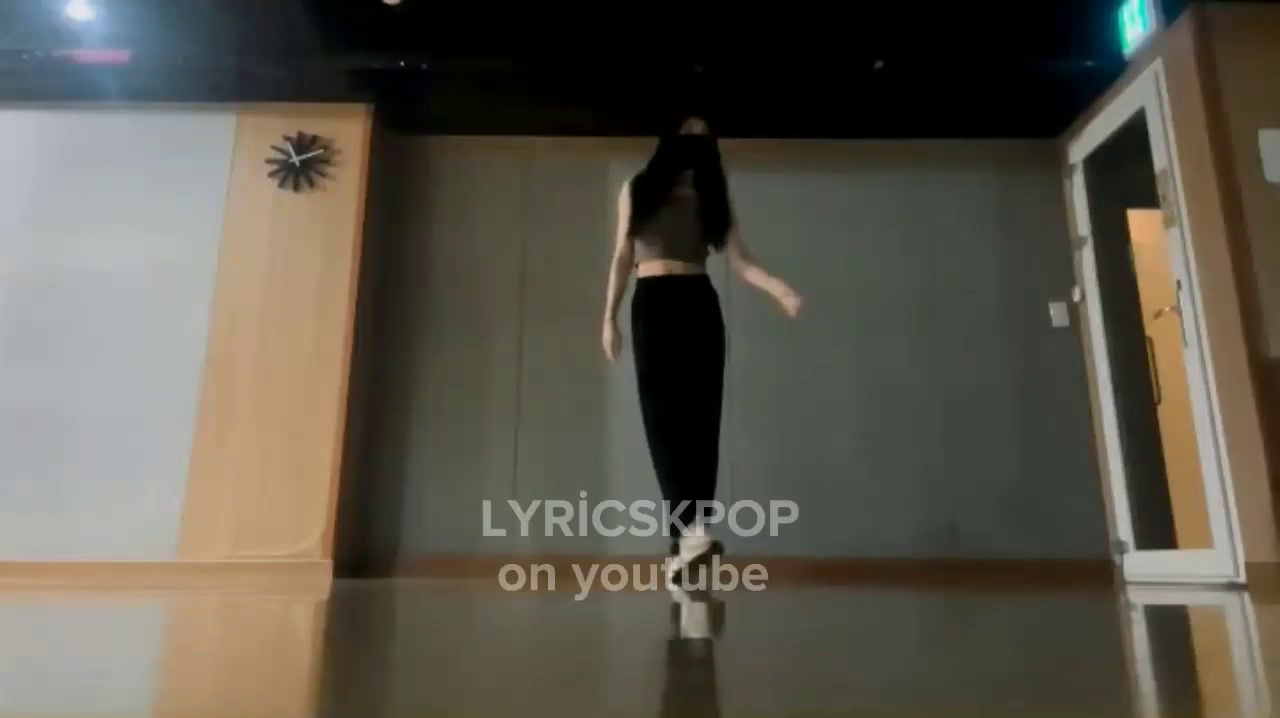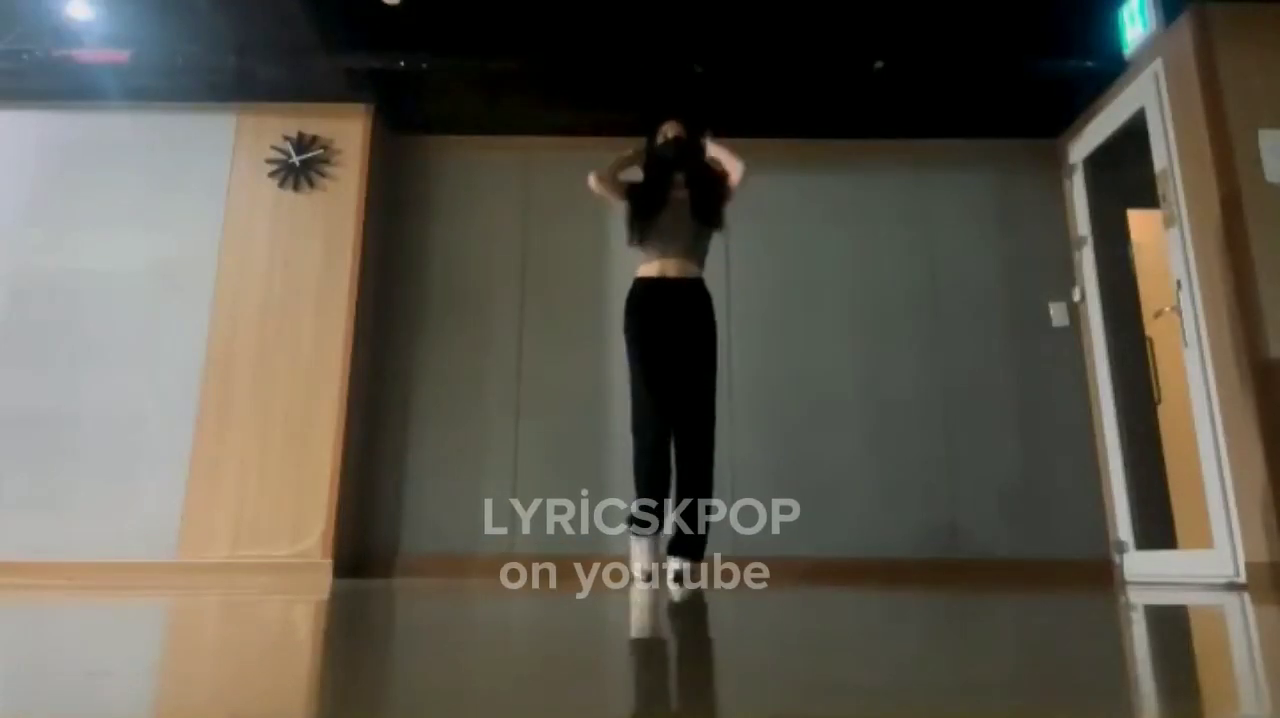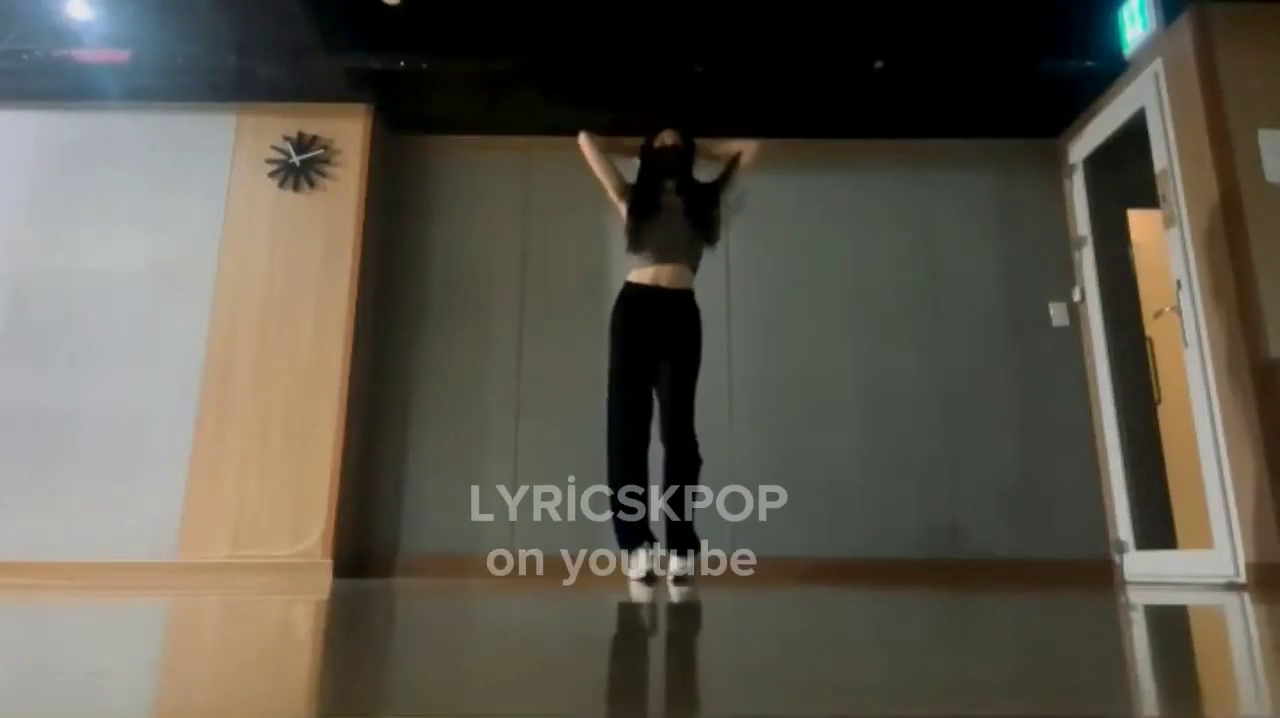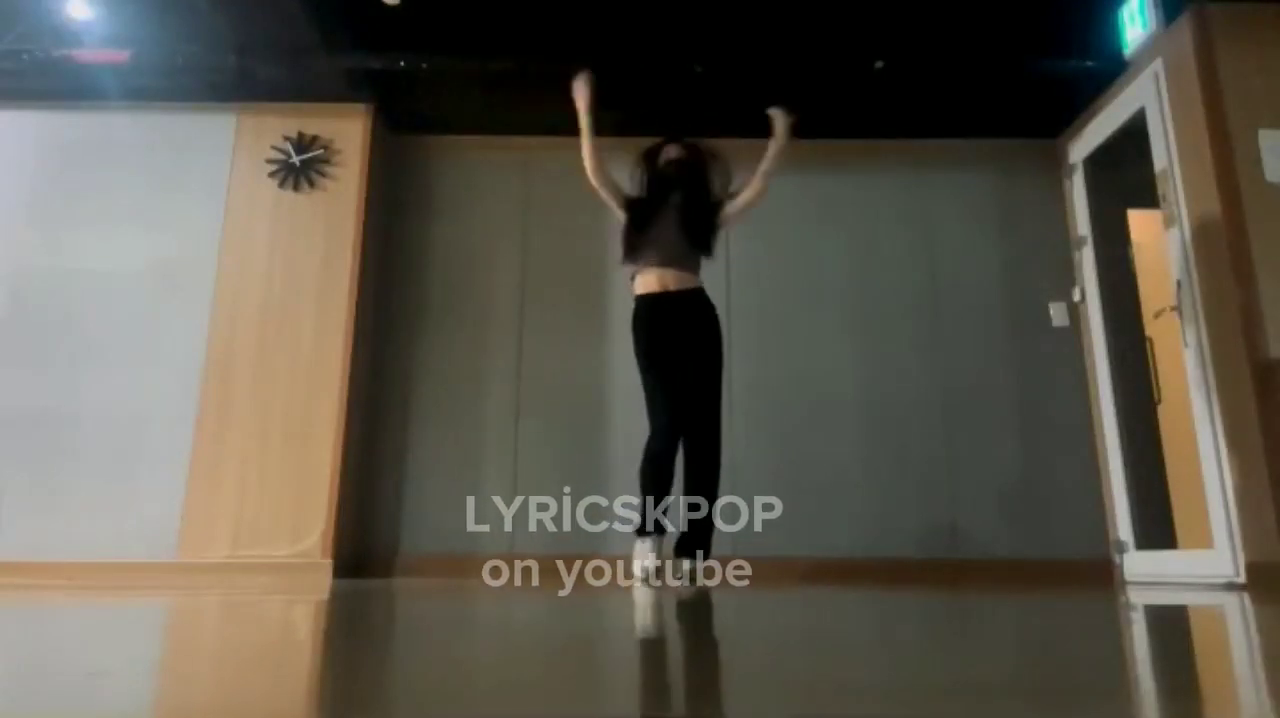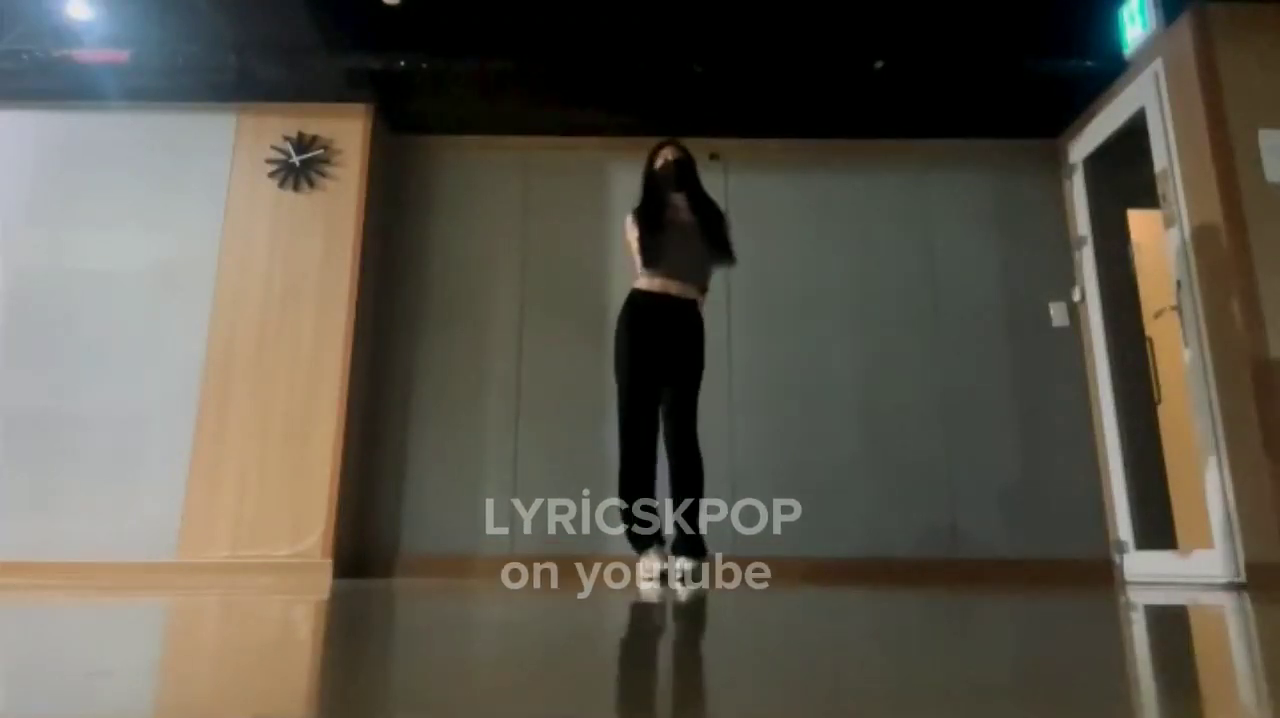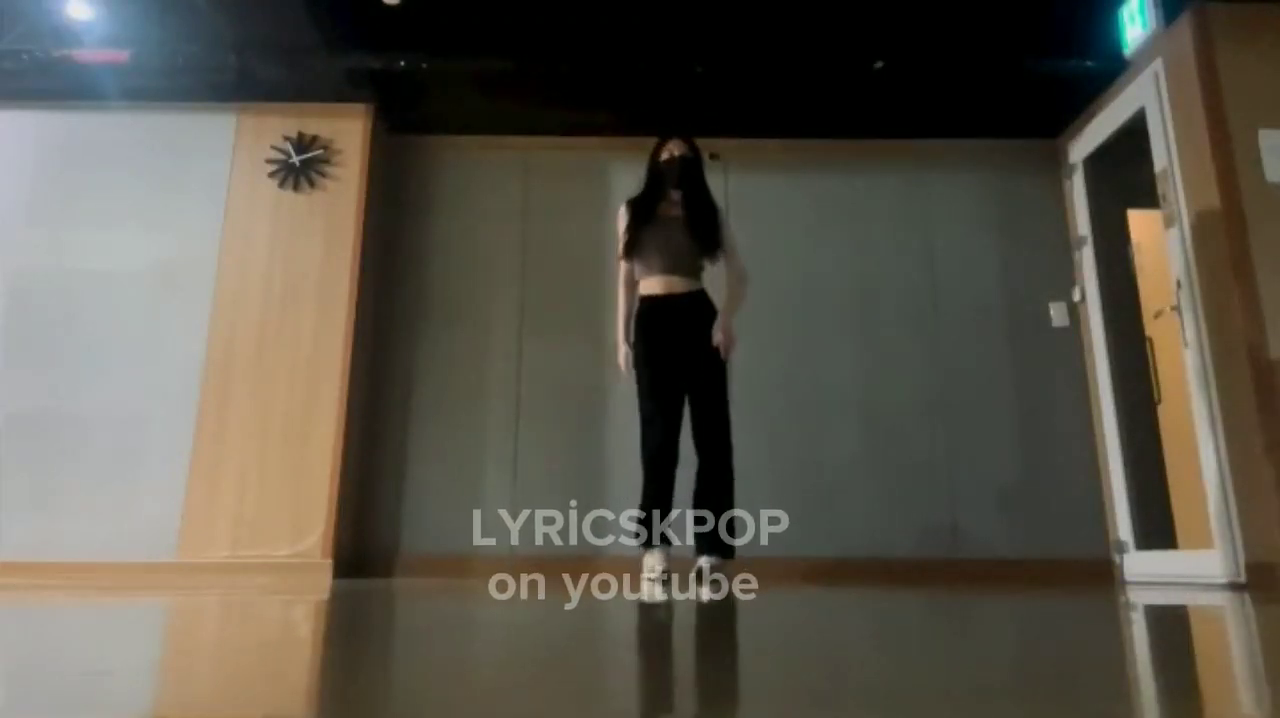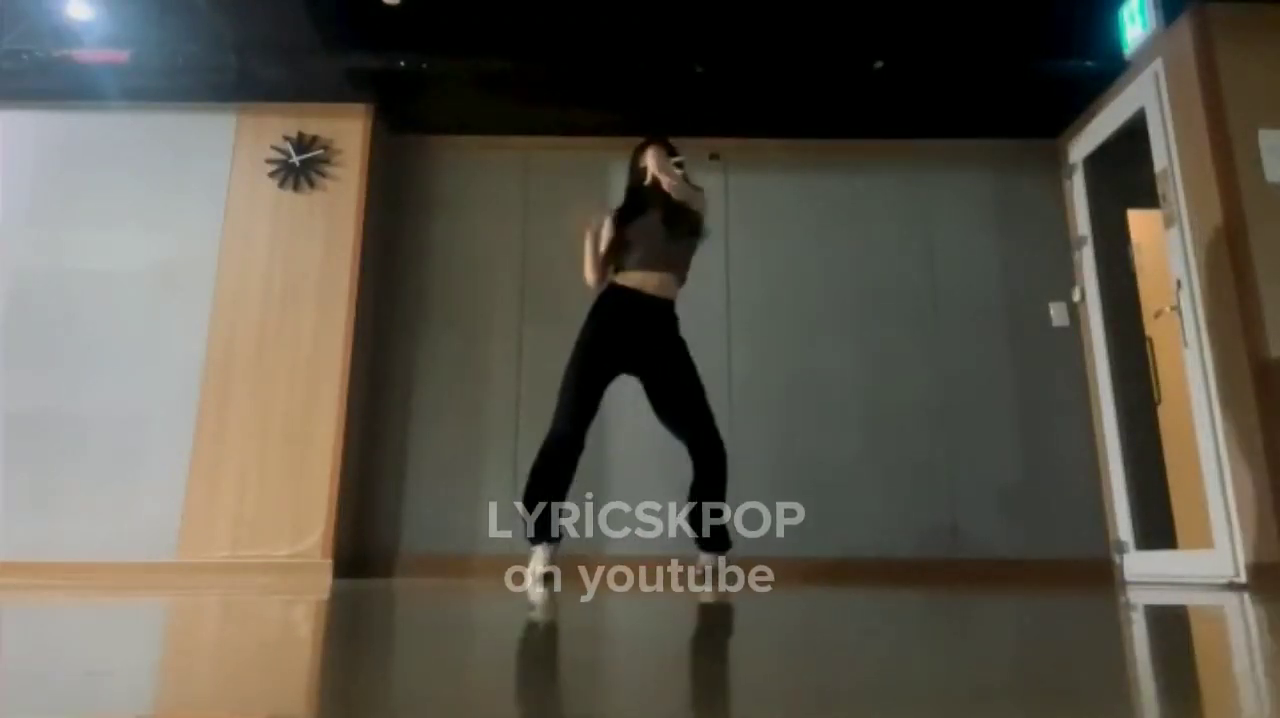
dt=0.5s
person 1, frame 1
left shoulder: (712, 199)
right shoulder: (638, 189)
left elbow: (737, 255)
right elbow: (622, 255)
left wrist: (776, 286)
right wrist: (609, 316)
left hip: (699, 303)
right hip: (652, 301)
left knee: (701, 419)
right knee: (665, 416)
left ankle: (685, 545)
right ankle: (690, 528)
person 1, frame 2
left shoulder: (709, 193)
right shoulder: (637, 195)
left elbow: (739, 171)
right elbow: (596, 180)
left wrist: (711, 147)
right wrist: (632, 158)
left hip: (693, 306)
right hip: (646, 302)
left knee: (695, 422)
right knee: (653, 412)
left ankle: (684, 550)
right ankle: (645, 529)
person 1, frame 3
left shoulder: (704, 198)
right shoulder: (632, 199)
left elbow: (749, 148)
right elbow: (586, 142)
left wrist: (699, 150)
right wrist: (641, 154)
left hip: (680, 312)
right hip: (634, 308)
left knee: (677, 423)
right knee: (627, 423)
left ankle: (680, 550)
right ankle: (637, 548)
person 1, frame 4
left shoulder: (707, 209)
right shoulder: (635, 208)
left elbow: (755, 188)
right elbow: (594, 172)
left wrist: (780, 135)
right wrist: (585, 112)
left hip: (697, 315)
right hip: (651, 314)
left knee: (702, 427)
right knee: (666, 418)
left ankle: (692, 551)
right ankle: (649, 534)
person 1, frame 5
left shoulder: (711, 220)
right shoulder: (639, 219)
right elbow: (642, 273)
left hip: (686, 325)
right hip: (641, 318)
left knee: (680, 434)
right knee: (637, 430)
left ankle: (687, 551)
right ankle: (649, 546)
person 1, frame 6
left shoulder: (707, 214)
right shoulder: (634, 211)
left elbow: (736, 274)
right elbow: (626, 276)
left wrist: (726, 319)
right wrist: (623, 335)
left hip: (700, 319)
right hip: (653, 320)
left knee: (712, 433)
right knee: (658, 431)
left ankle: (711, 549)
right ankle: (654, 543)
person 1, frame 7
left shoulder: (692, 204)
right shoulder: (620, 216)
left elbow: (677, 188)
right elbow: (595, 277)
left wrist: (661, 165)
right wrist: (587, 248)
left hip: (657, 322)
right hip: (612, 316)
left knee: (702, 436)
right knee: (567, 428)
left ankle: (711, 547)
right ankle: (542, 544)
